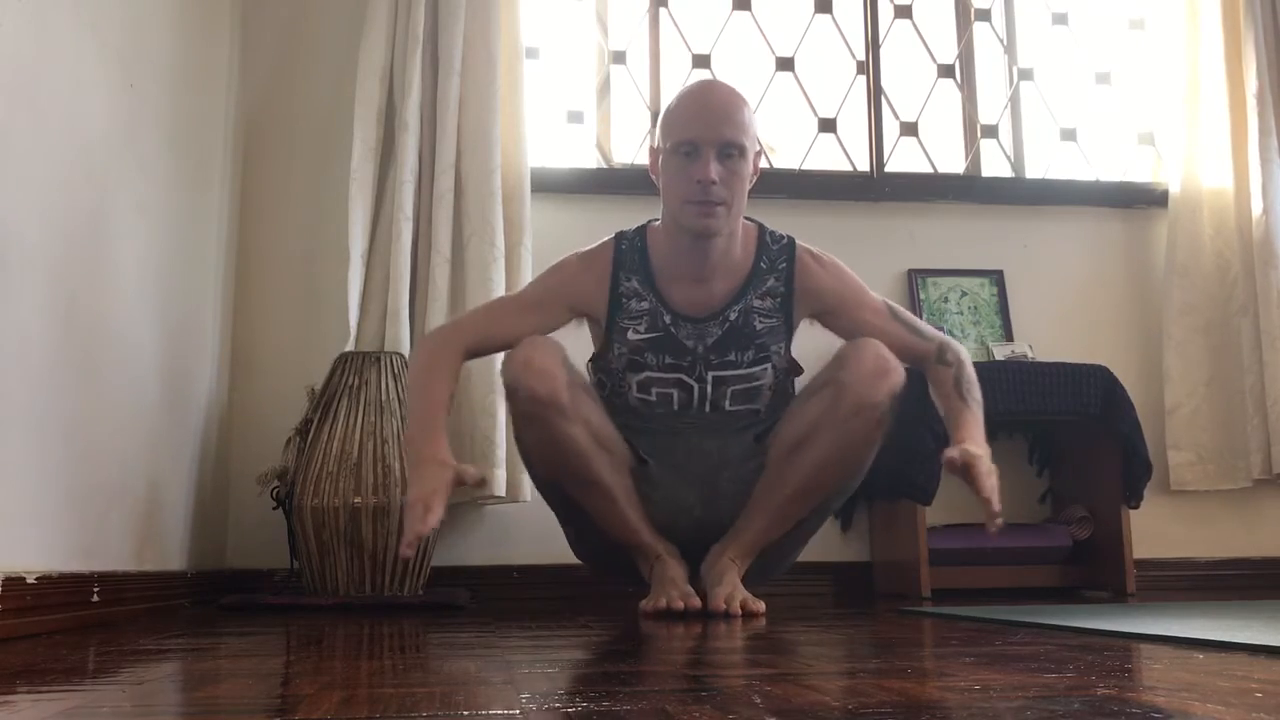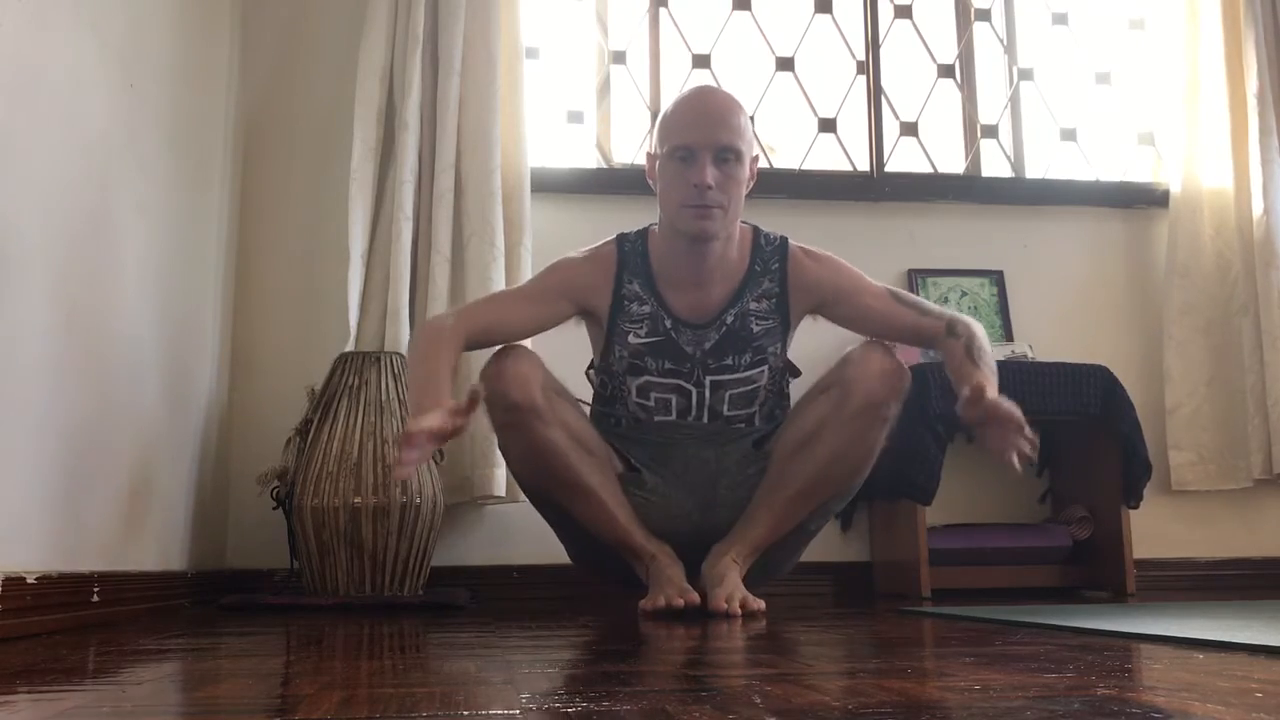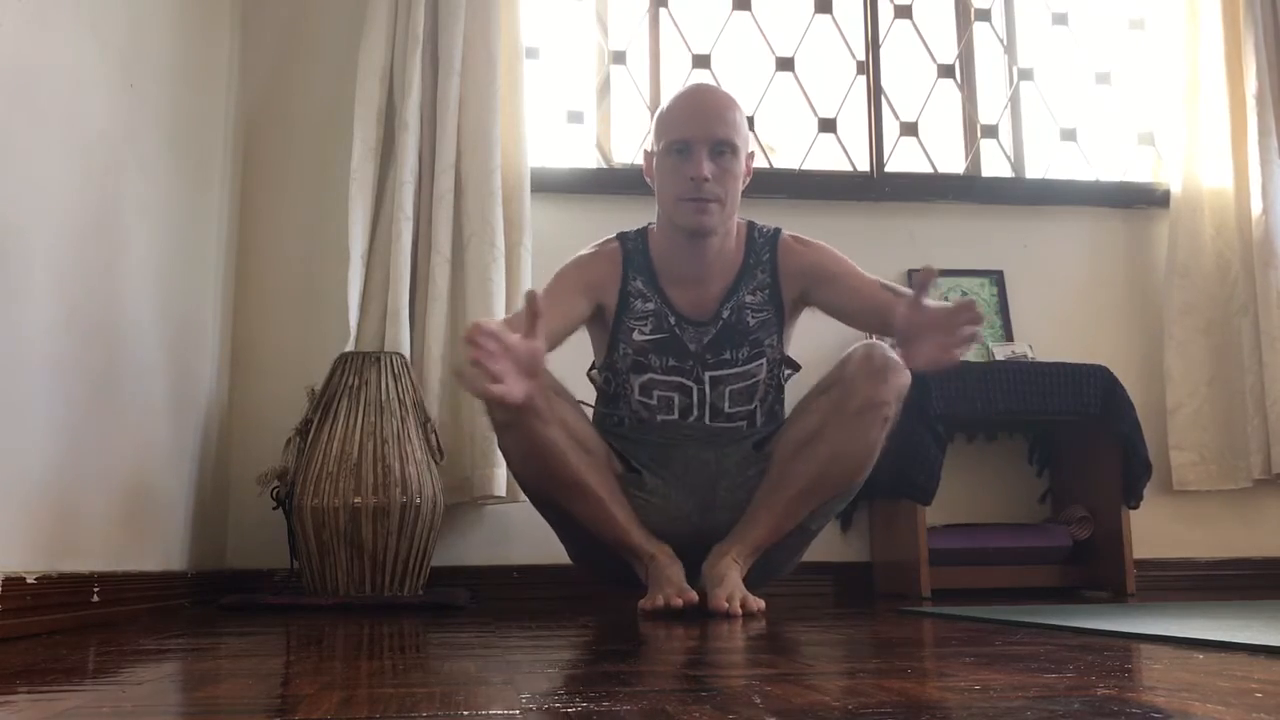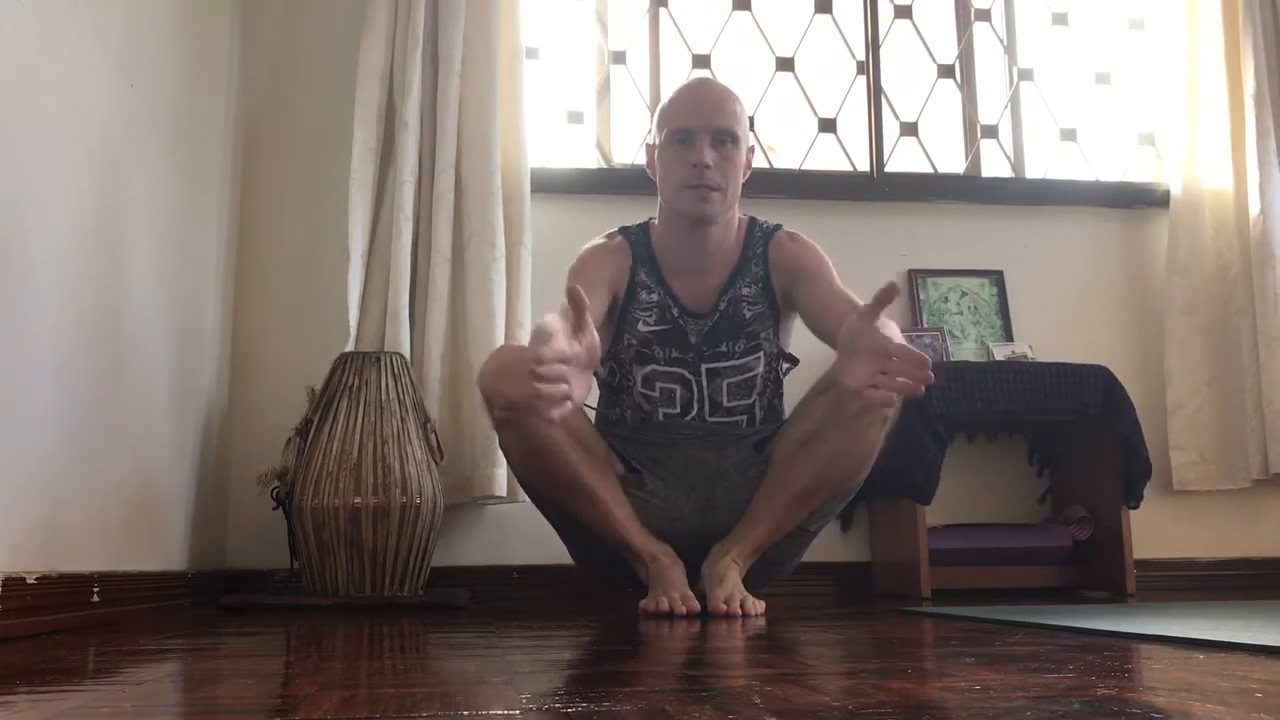
dt=0.2s
person 1, frame 1
left shoulder: (799, 272)
right shoulder: (601, 271)
left elbow: (941, 354)
right elbow: (442, 345)
left wrist: (970, 438)
right wrist: (428, 456)
left hip: (755, 515)
right hip: (623, 511)
left knee: (874, 366)
right knee: (531, 365)
left ankle: (729, 559)
right ankle: (656, 560)
person 1, frame 2
left shoulder: (795, 272)
right shoulder: (601, 273)
left elbow: (956, 332)
right elbow: (444, 331)
left wrist: (979, 387)
right wrist: (434, 400)
left hip: (757, 516)
right hip: (623, 514)
left knee: (879, 371)
right knee: (510, 376)
left ankle: (732, 559)
right ankle: (652, 559)
person 1, frame 3
left shoulder: (792, 262)
right shoulder: (605, 267)
left elbow: (903, 314)
right elbow: (514, 341)
left wrist: (925, 339)
right wrist: (501, 368)
left hip: (759, 512)
right hip: (626, 514)
left knee: (876, 376)
right knee: (508, 380)
left ankle: (734, 559)
right ankle: (653, 560)
person 1, frame 4
left shoulder: (784, 256)
right shoulder: (611, 261)
left elbow: (846, 321)
right elbow: (563, 342)
left wrist: (872, 349)
right wrist: (565, 361)
left hip: (756, 510)
right hip: (625, 510)
left knee: (876, 373)
right knee: (507, 373)
left ankle: (731, 560)
right ankle: (652, 561)
